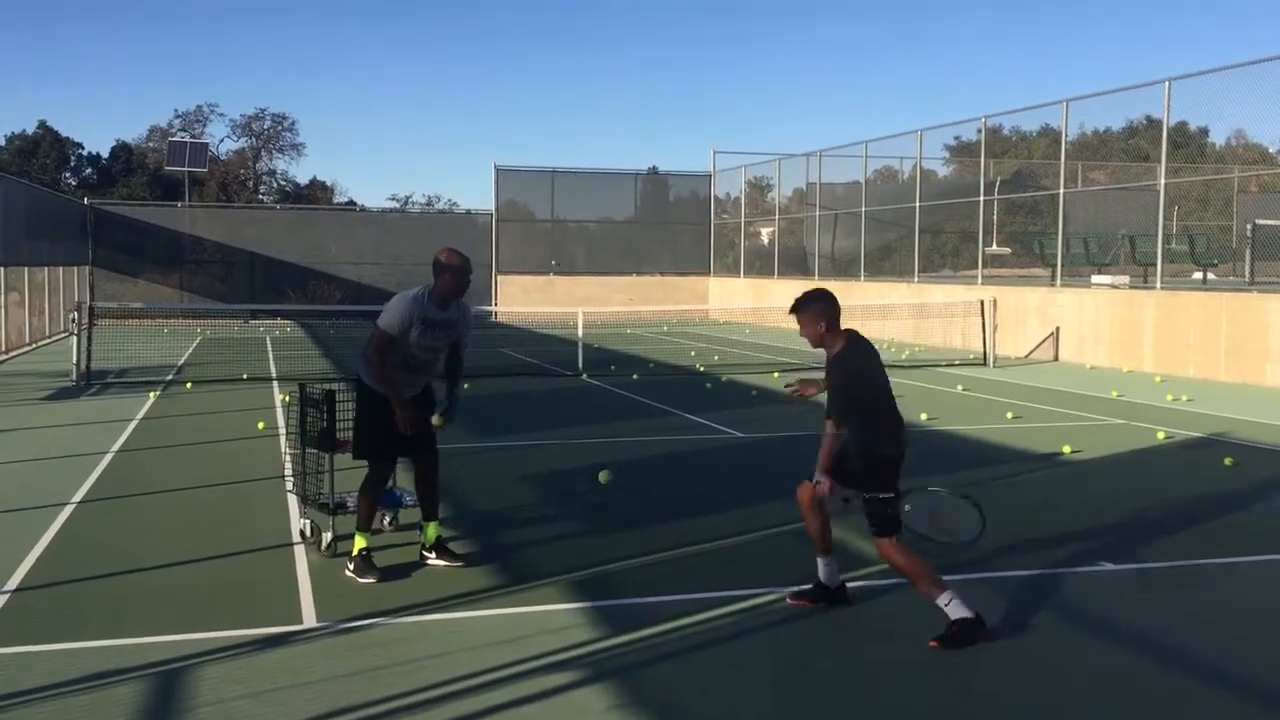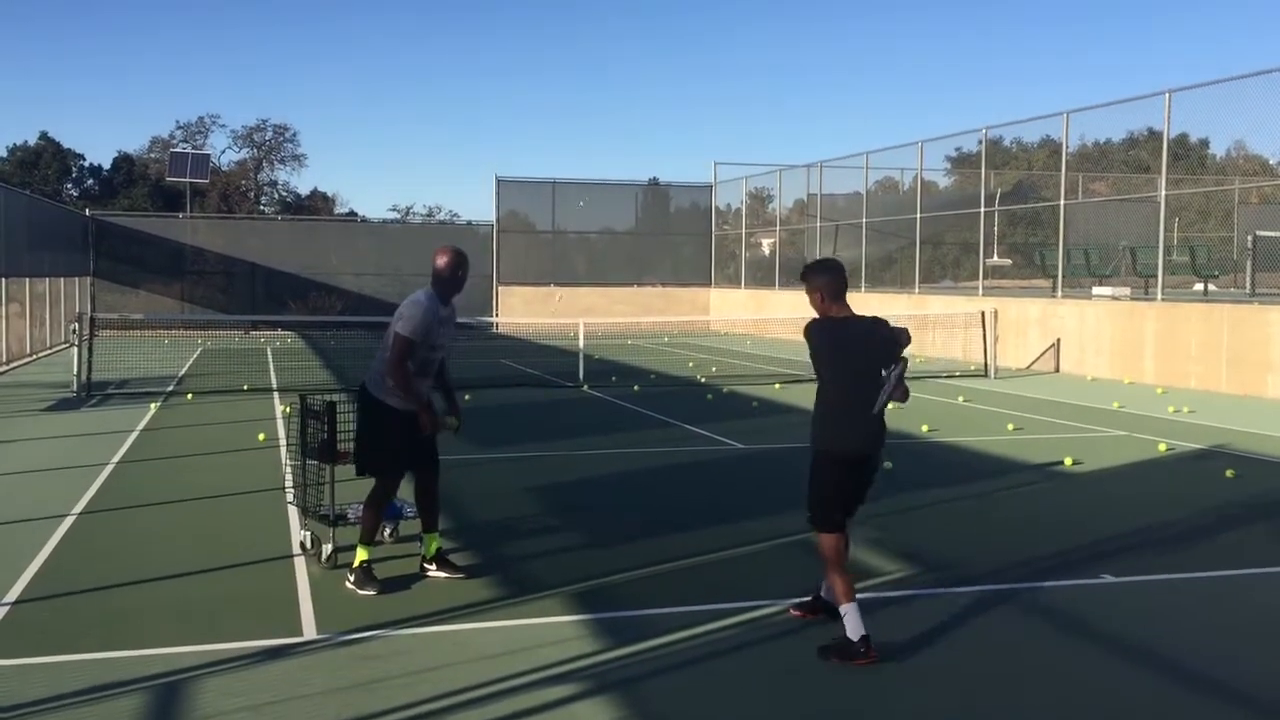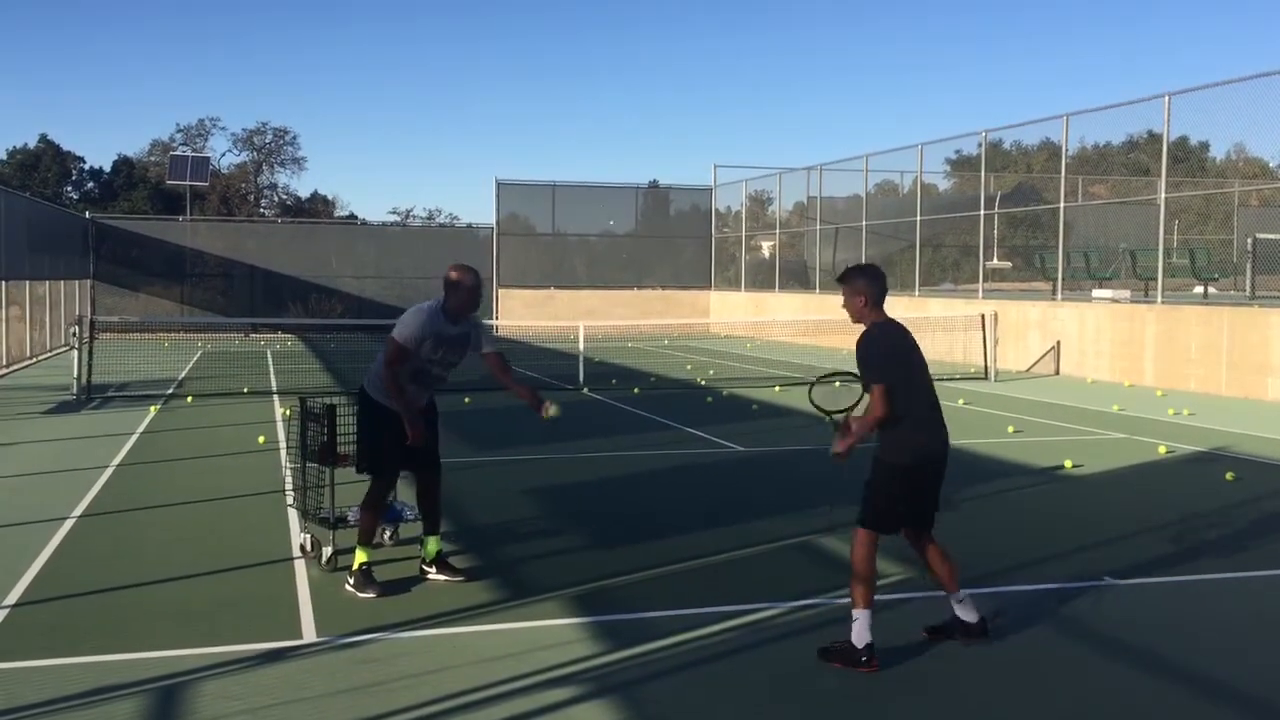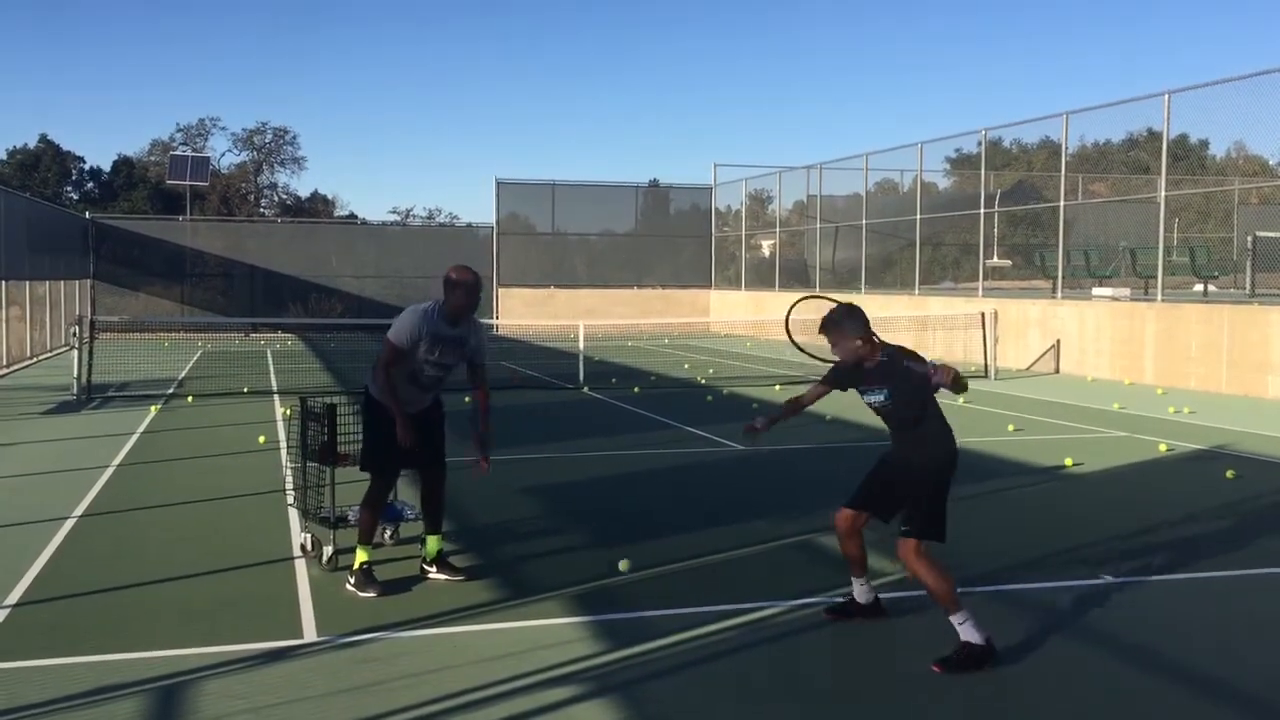
dt=0.5s
person 1, frame 1
left shoulder: (848, 370)
right shoulder: (848, 344)
left elbow: (834, 429)
left wrist: (823, 473)
right wrist: (815, 387)
left hip: (879, 452)
right hip: (861, 444)
left knee: (887, 544)
right knee: (807, 497)
left ankle: (964, 617)
right ankle: (829, 583)
person 1, frame 2
left shoulder: (816, 332)
right shoulder: (879, 331)
right elbow: (900, 367)
left hip: (832, 448)
right hip: (870, 445)
left knee: (829, 536)
right knee: (836, 522)
left ankle: (857, 639)
right ankle: (829, 597)
person 1, frame 3
left shoulder: (872, 341)
right shoulder: (894, 335)
left elbow: (879, 406)
left wrist: (848, 441)
right wrist: (855, 426)
left hip: (908, 451)
right hip: (928, 447)
left knee: (865, 537)
right knee: (918, 535)
left ankle: (861, 645)
right ankle: (968, 617)
person 1, frame 4
left shoulder: (903, 363)
right shoulder: (852, 368)
left elbow: (959, 386)
right elbow: (808, 398)
left wrist: (948, 377)
right wrist: (769, 419)
left hip: (932, 460)
right hip: (900, 456)
left knee: (910, 550)
right knee: (845, 520)
left ankle: (975, 642)
right ankle: (864, 598)
person 2, frame 1
left shoulder: (462, 313)
right shoulder: (406, 305)
left elbow: (454, 357)
right elbow: (373, 354)
left wrist: (451, 398)
right wrist: (398, 404)
left hip: (418, 392)
right hip: (379, 392)
left knee: (429, 463)
right knee: (381, 469)
left ankle: (431, 543)
right ankle: (358, 553)
person 2, frame 2
left shoulder: (446, 309)
right shoulder: (419, 308)
right elbow: (395, 365)
left wrist: (450, 401)
right wrist: (424, 410)
left hip: (415, 403)
right hip: (384, 404)
left knee: (429, 474)
right knee: (388, 482)
left ankle: (431, 554)
right ankle: (359, 565)
person 2, frame 3
left shoulder: (474, 329)
right shoulder: (420, 319)
left elbow: (502, 371)
right elbow: (388, 368)
left wrist: (537, 402)
right wrist: (409, 419)
left hip: (420, 405)
right hip: (381, 403)
left knee: (430, 476)
right knee: (384, 483)
left ankle: (431, 557)
right ankle: (359, 567)
person 2, frame 4
left shoulder: (474, 331)
right shoulder: (417, 319)
left elbow: (479, 387)
right elbow: (382, 367)
left wrist: (481, 439)
right wrist: (400, 419)
left hip: (426, 407)
right hip: (386, 404)
left knee: (435, 476)
right knee: (384, 482)
left ankle: (433, 556)
right ankle: (360, 566)
